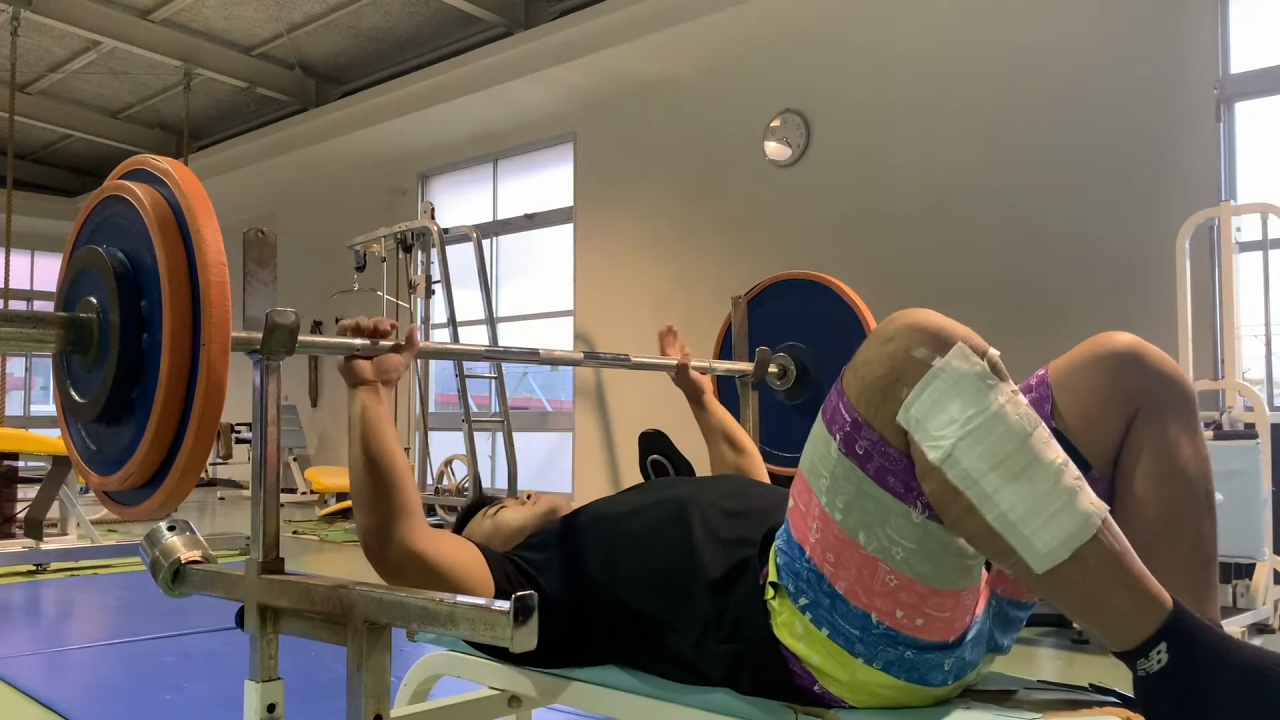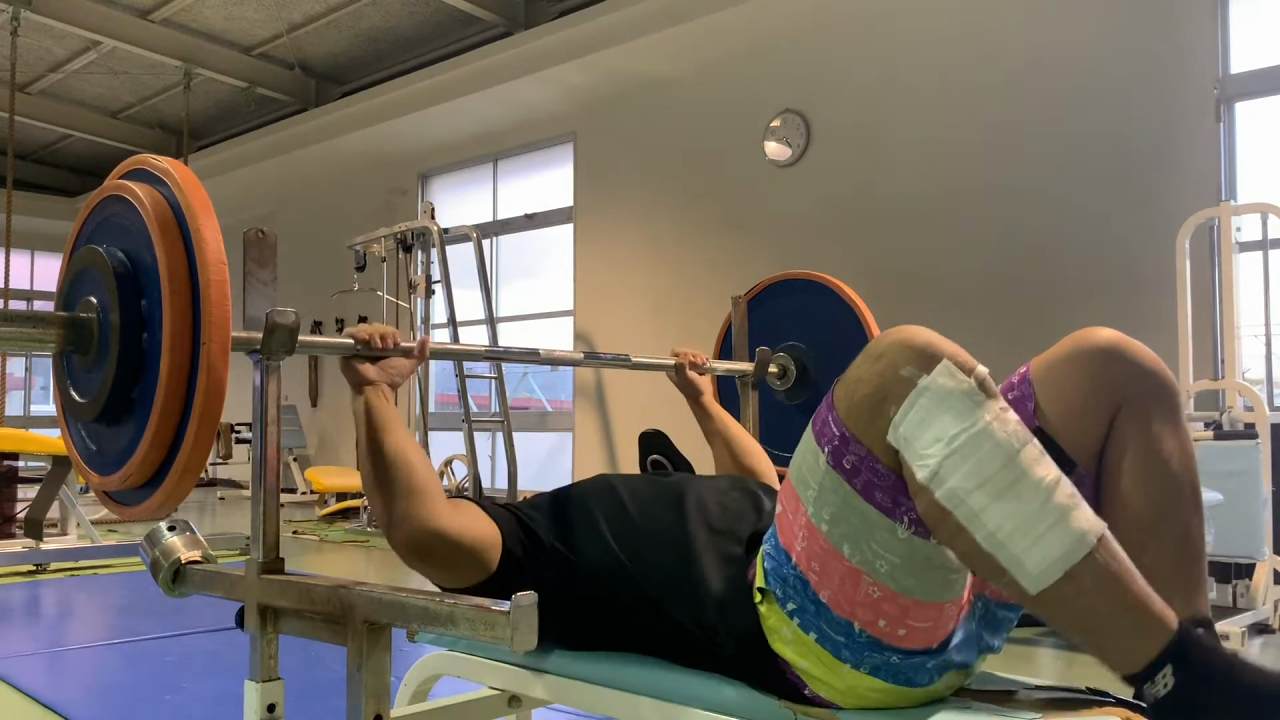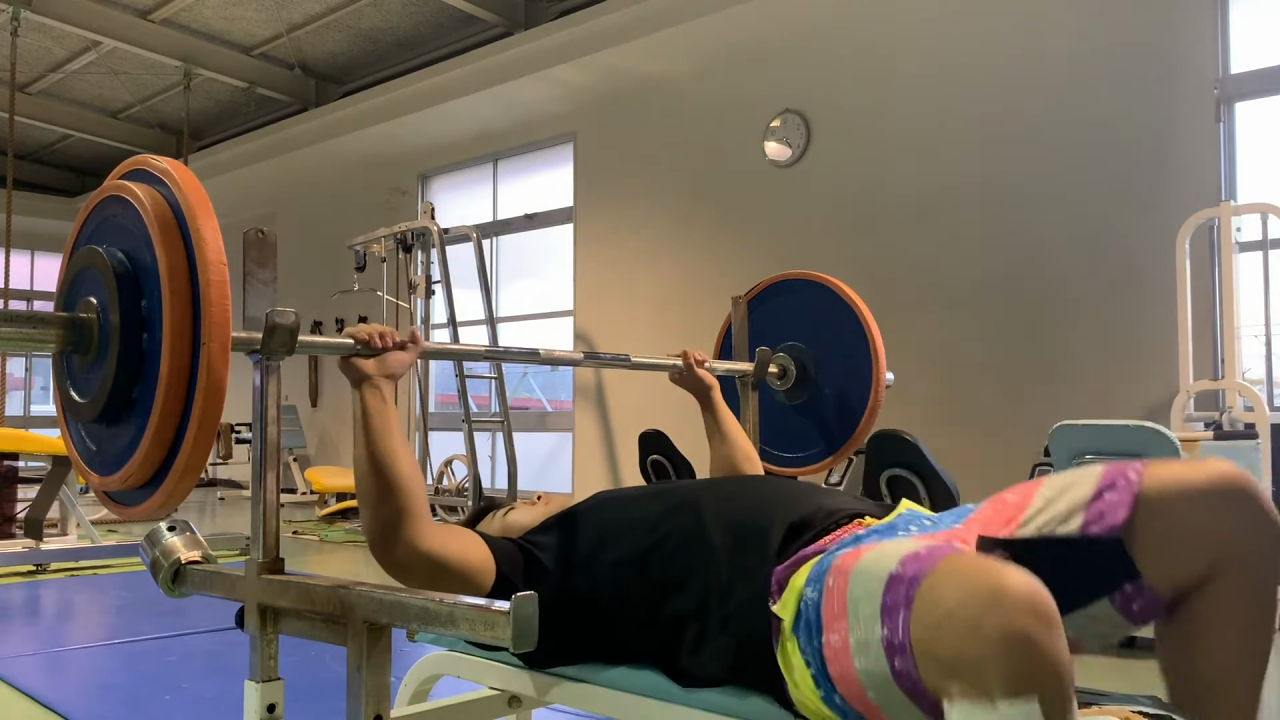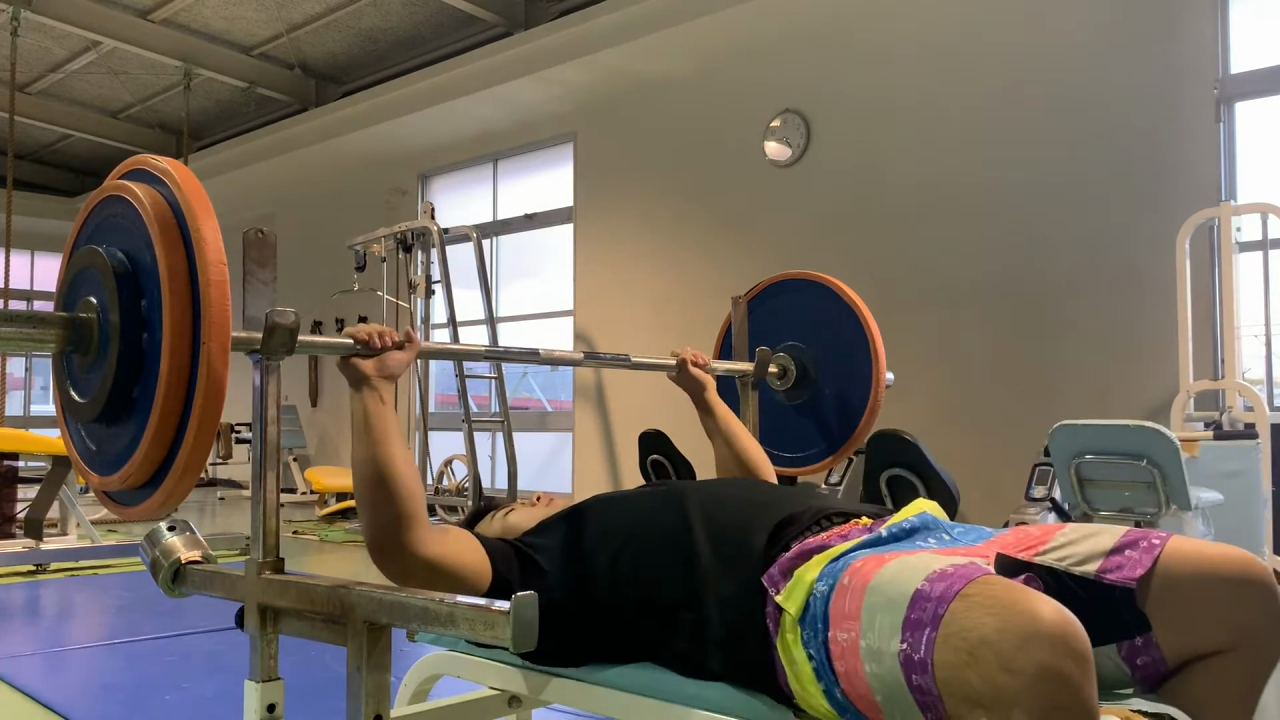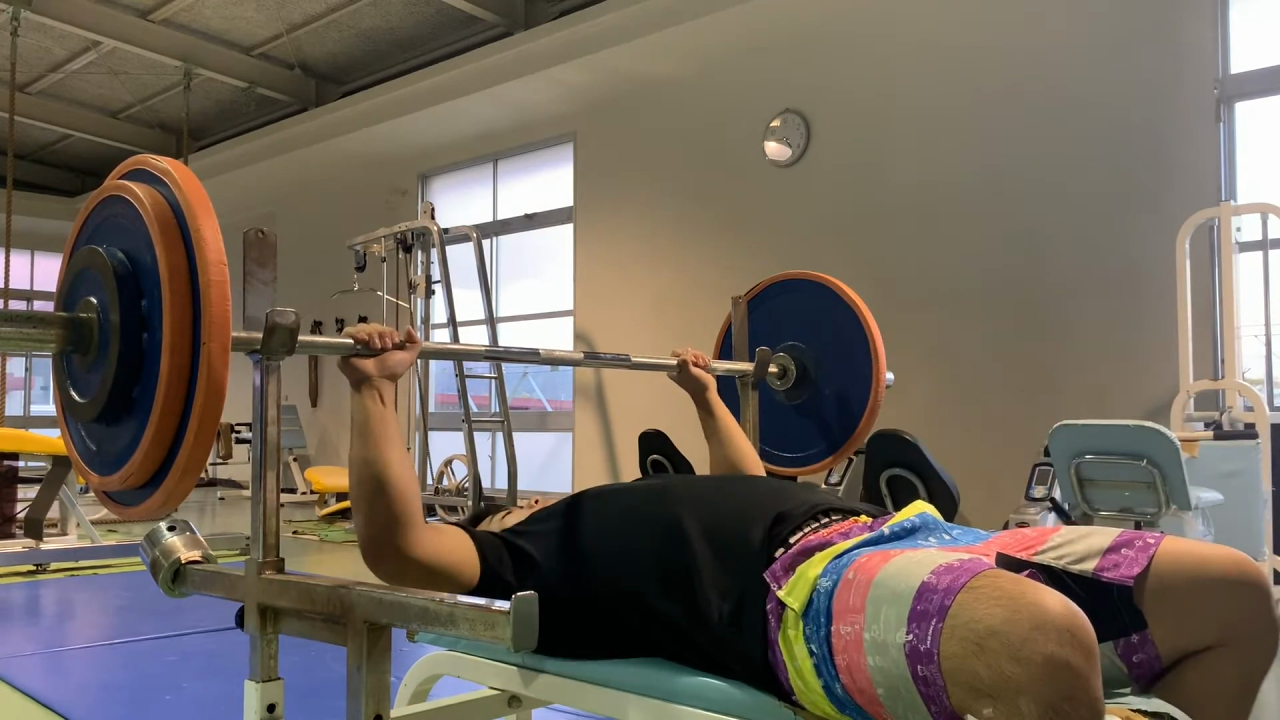
dt=0.5s
person 1, frame 1
left shoulder: (631, 532)
right shoulder: (528, 584)
left elbow: (748, 487)
right elbow: (398, 545)
left wrist: (700, 397)
right wrist: (370, 393)
left hip: (950, 594)
right hip: (835, 621)
left knee: (1130, 371)
right knee: (921, 348)
person 1, frame 2
left shoulder: (636, 525)
right shoulder: (530, 556)
left elbow: (761, 492)
right elbow: (420, 525)
left wrist: (704, 402)
right wrist: (375, 392)
left hip: (938, 593)
right hip: (823, 615)
left knee: (1112, 369)
right knee: (909, 364)
person 1, frame 3
left shoulder: (631, 532)
right shoulder: (532, 573)
right elbow: (405, 542)
left wrist: (710, 400)
right wrist: (374, 389)
left hip: (903, 538)
right hip: (813, 595)
right knee: (1006, 620)
person 1, frame 4
left shoulder: (631, 534)
right shoulder: (530, 574)
left elbow: (755, 499)
right elbow: (404, 546)
left wrist: (708, 398)
right wrist: (373, 389)
right hip: (810, 593)
person 1, frame 5
left shoulder: (610, 525)
right shoulder: (520, 567)
right elbow: (397, 545)
left wrist: (708, 399)
right wrist: (374, 391)
left hip: (889, 539)
right hip: (806, 593)
right knee: (1048, 644)
